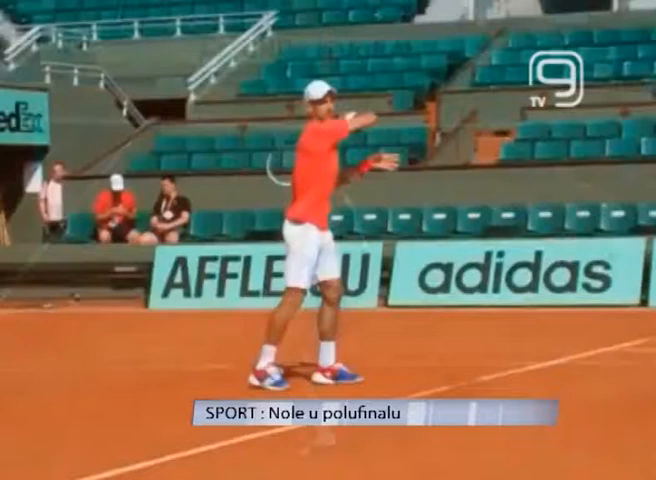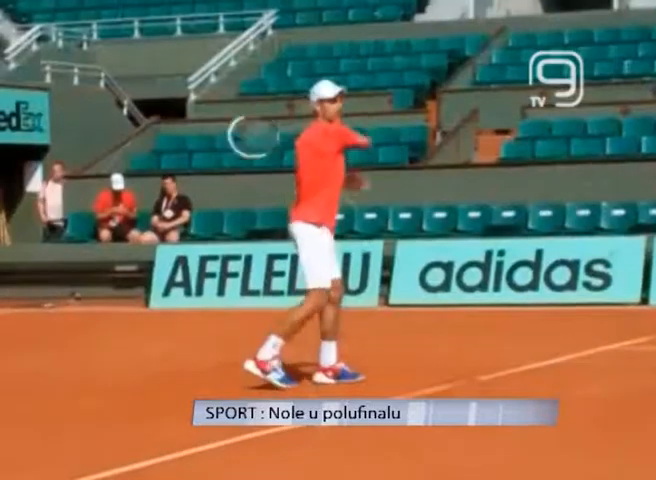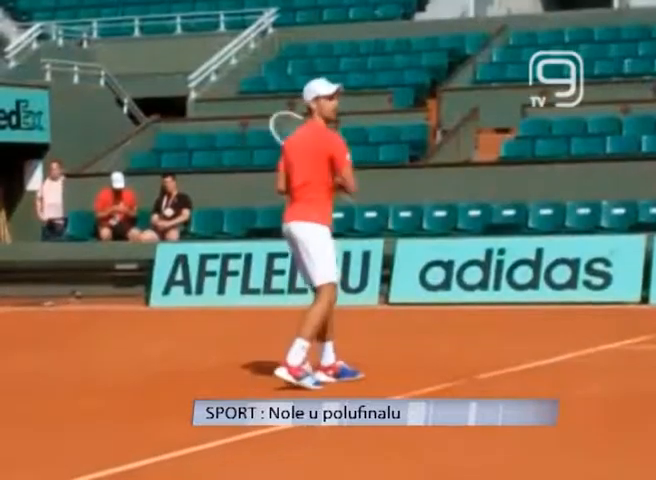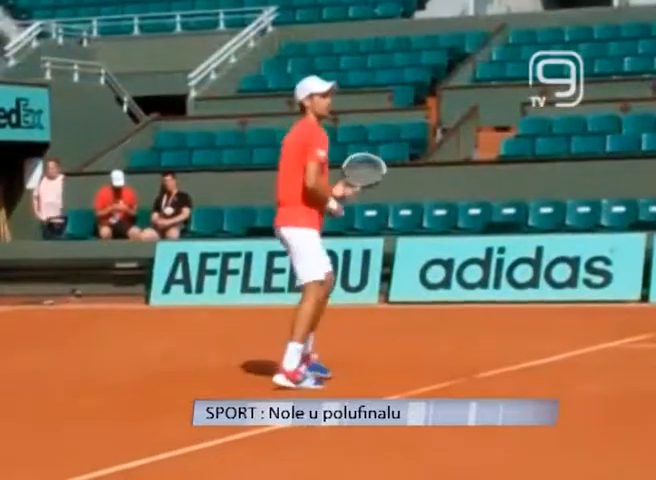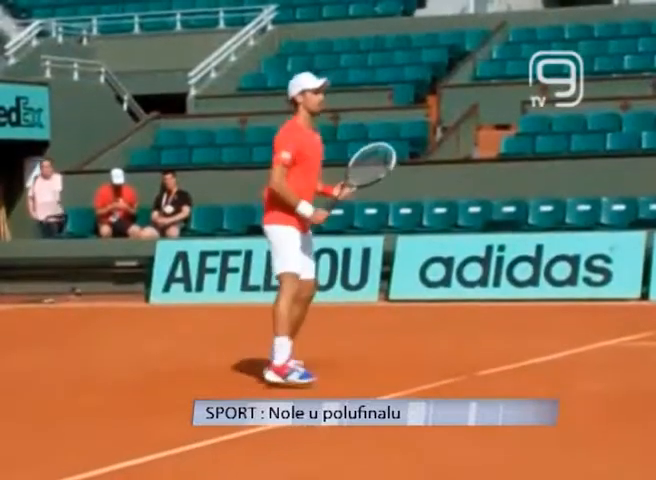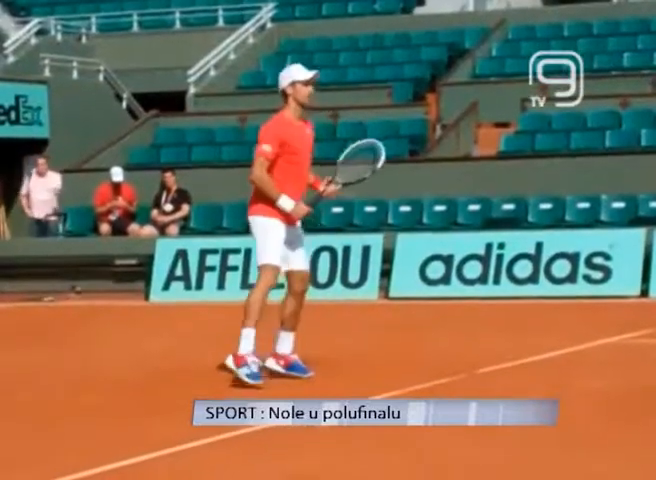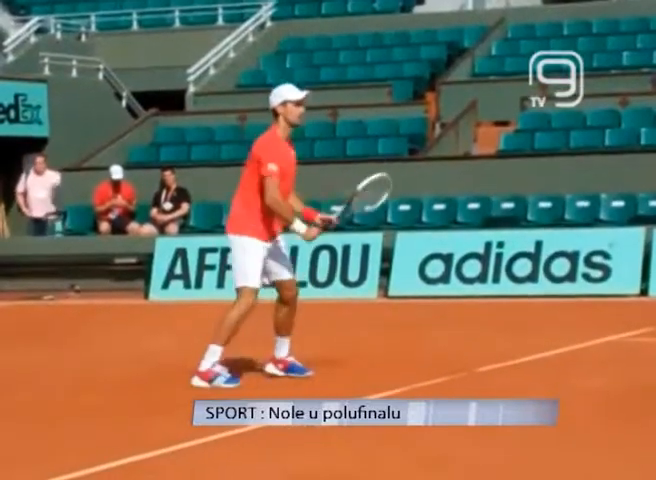
dt=0.2s
person 1, frame 1
left shoulder: (325, 135)
right shoulder: (316, 132)
left elbow: (336, 178)
right elbow: (367, 121)
left wrist: (369, 163)
right wrist: (350, 119)
left hip: (318, 226)
right hip: (302, 225)
left knee: (333, 293)
right knee: (294, 297)
left ankle: (327, 365)
right ankle: (263, 366)
person 1, frame 2
left shoulder: (307, 138)
right shoulder: (333, 131)
right elbow: (364, 141)
left wrist: (342, 180)
left hip: (312, 223)
right hip: (312, 225)
left knee: (334, 294)
right knee: (316, 299)
left ankle: (328, 365)
right ankle: (265, 357)
person 1, frame 3
left shoulder: (291, 139)
right shoulder: (332, 138)
left elbow: (281, 186)
right elbow: (349, 185)
right wrist: (341, 184)
left hip: (294, 221)
right hip: (312, 222)
left knee: (327, 292)
right knee: (326, 295)
left ankle: (329, 364)
right ankle: (295, 363)
person 1, frame 4
left shoulder: (298, 134)
right shoulder: (313, 134)
right elbow: (312, 182)
left wrist: (333, 192)
right wrist: (331, 202)
left hip: (302, 222)
right hip: (297, 222)
left knee: (325, 283)
right knee: (313, 292)
left ankle: (304, 352)
right ankle: (291, 368)
person 1, frame 5
left shoulder: (313, 135)
right shoulder: (289, 134)
right elbow: (276, 183)
left wrist: (333, 191)
right wrist: (308, 210)
left hip: (301, 225)
right hip: (281, 221)
left knee: (305, 293)
right knee: (289, 286)
left ankle: (284, 360)
right ankle: (279, 363)
person 1, frame 6
left shoulder: (307, 126)
right shoulder: (274, 126)
right elbow: (257, 175)
left wrist: (320, 184)
right wrist: (288, 203)
left hip: (290, 217)
right hip: (267, 213)
left knee: (299, 284)
right knee: (267, 277)
left ankle: (281, 355)
right ankle: (243, 354)
person 1, frame 7
left shoulder: (283, 146)
right shoulder: (271, 147)
left elbow: (286, 195)
right elbow: (271, 199)
left wrist: (312, 216)
right wrist: (299, 227)
left hip: (268, 233)
right hip: (248, 231)
left knee: (289, 292)
right knee: (247, 300)
left ankle: (281, 358)
right ankle: (207, 368)
